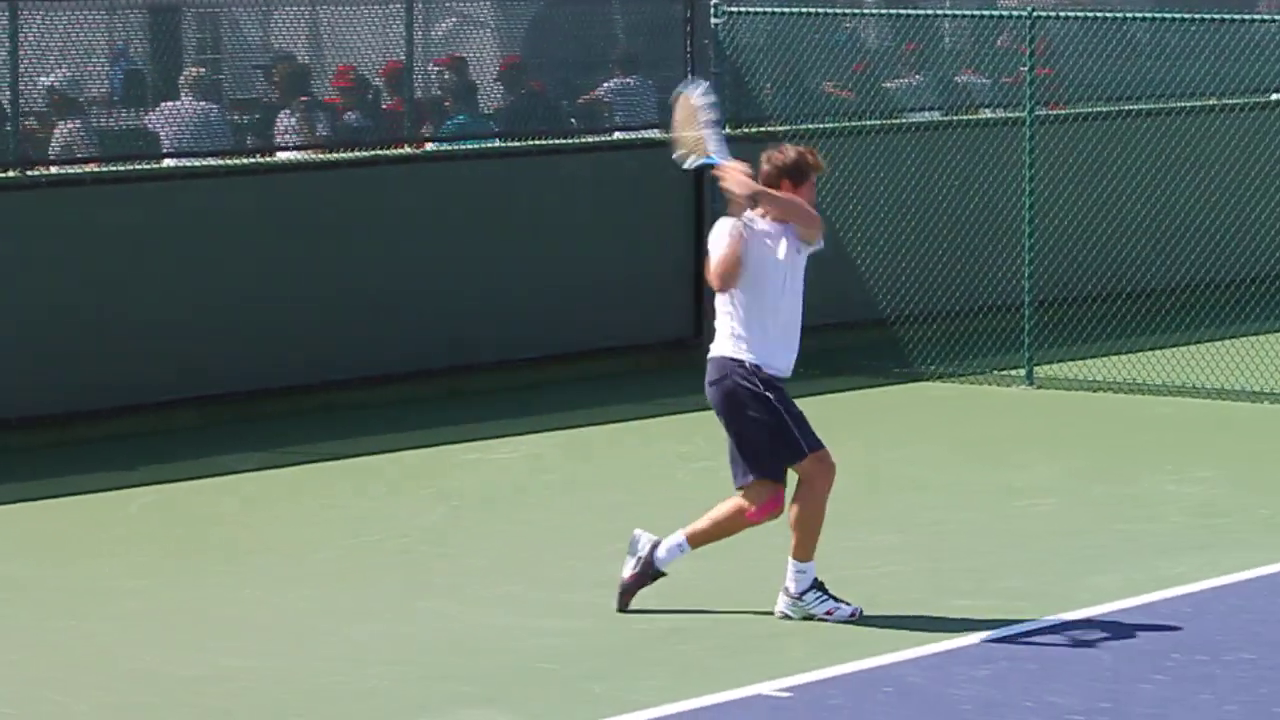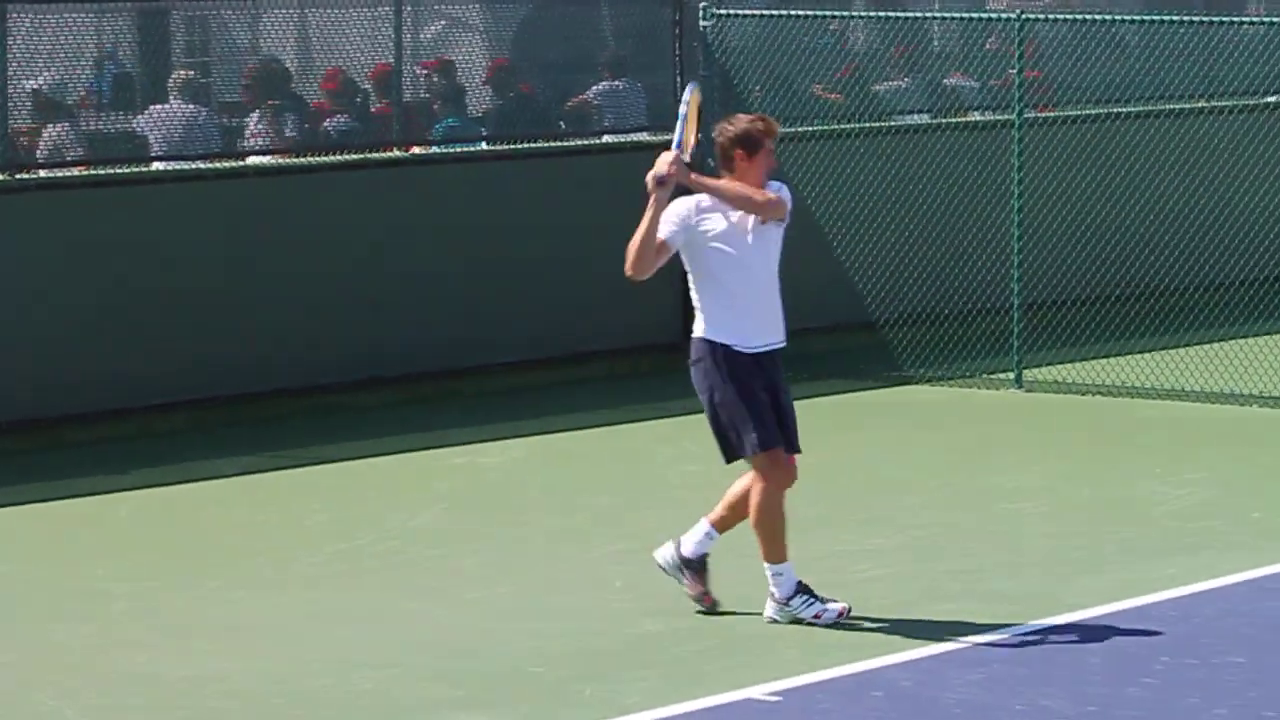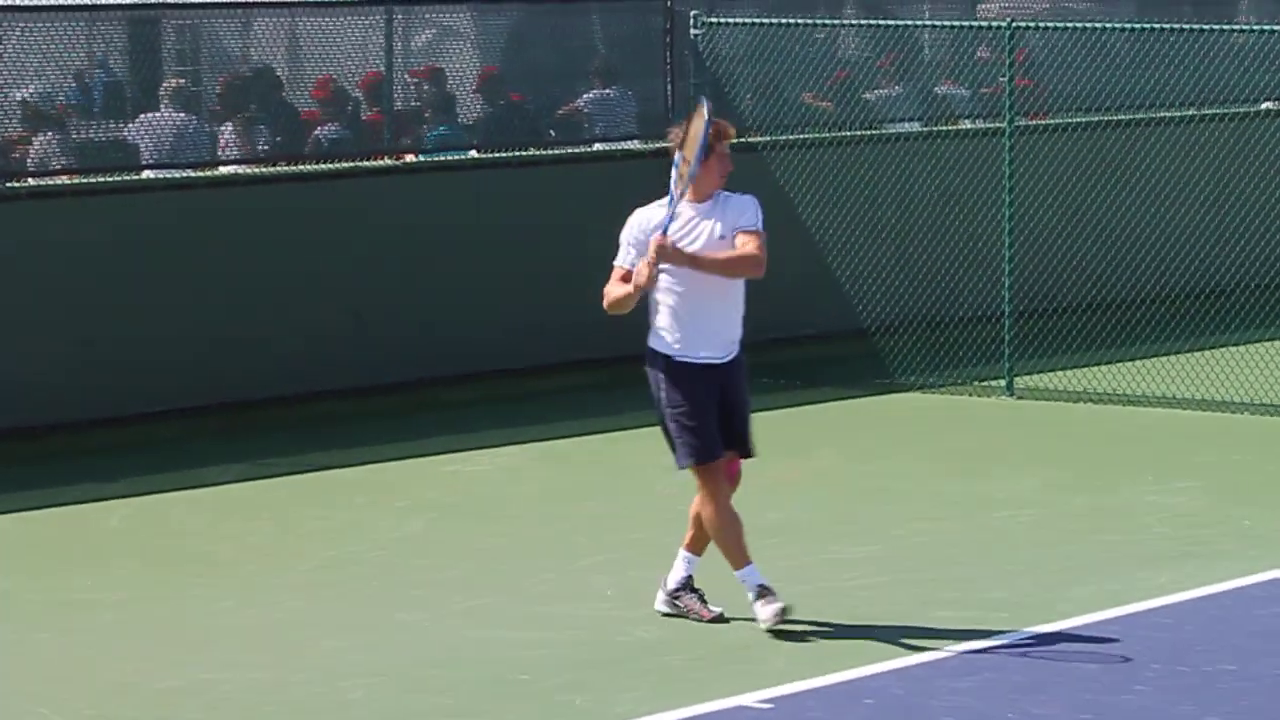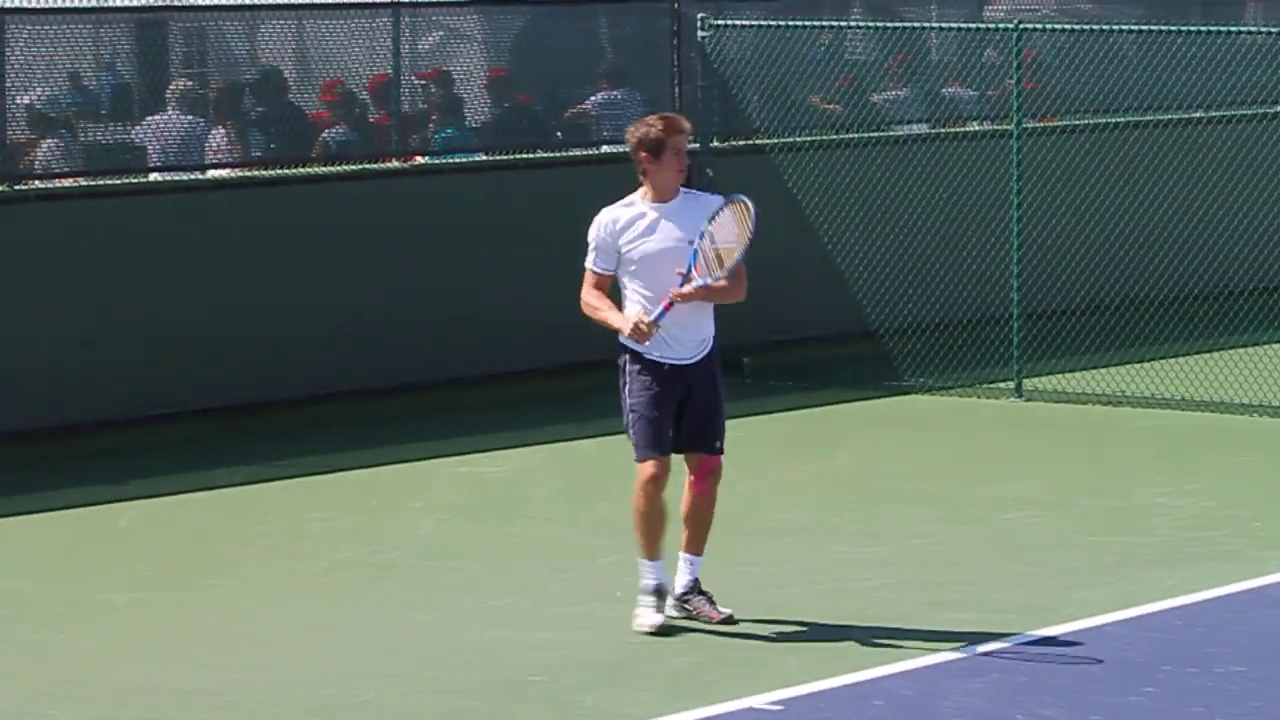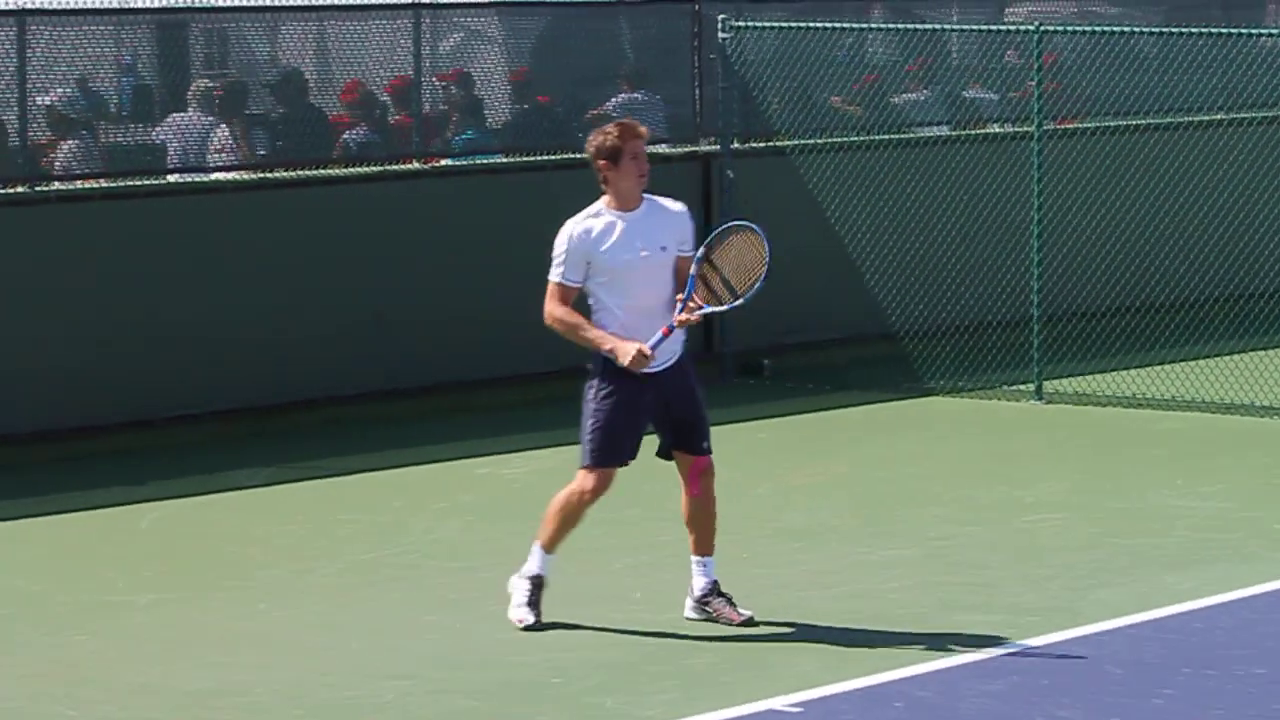
dt=0.2s
person 1, frame 1
left shoulder: (799, 229)
right shoulder: (734, 227)
left elbow: (811, 223)
right elbow: (720, 281)
left wrist: (759, 194)
right wrist: (742, 213)
left hip: (764, 379)
right hip: (741, 374)
left knee: (762, 502)
right knee: (818, 469)
left ankle: (655, 554)
right ankle: (800, 589)
person 1, frame 2
left shoulder: (774, 199)
right shoulder: (687, 212)
left elbow: (765, 203)
right elbow: (637, 269)
left wrist: (695, 179)
right wrist: (657, 199)
left hip: (762, 356)
right hip: (719, 356)
left knee: (775, 473)
right knee: (773, 470)
left ankle: (689, 550)
right ankle: (784, 594)
person 1, frame 3
left shoulder: (741, 206)
right shoulder: (644, 224)
left elbow: (754, 263)
right elbow: (611, 299)
left wrist: (685, 257)
right wrist: (635, 286)
left hip: (725, 362)
right hip: (675, 365)
left knee: (726, 477)
right knee: (711, 481)
left ankle: (677, 584)
right ankle: (756, 589)
person 1, frame 4
left shoulder: (711, 209)
right shoulder: (612, 221)
left elbow: (737, 287)
right elbow: (590, 295)
left wrist: (701, 293)
right wrist: (621, 321)
left hip: (701, 359)
right hip: (646, 362)
left knee: (707, 470)
right knee: (653, 472)
left ankle: (686, 586)
right ankle: (652, 587)
person 1, frame 5
left shoulder: (675, 215)
right shoulder: (579, 232)
left elbow: (691, 281)
right elbow: (555, 310)
left wrist: (692, 306)
right wrist: (613, 345)
left hip: (671, 364)
right hip: (617, 370)
left knee: (700, 472)
right knee: (592, 482)
left ankle: (704, 588)
right ankle: (530, 576)
